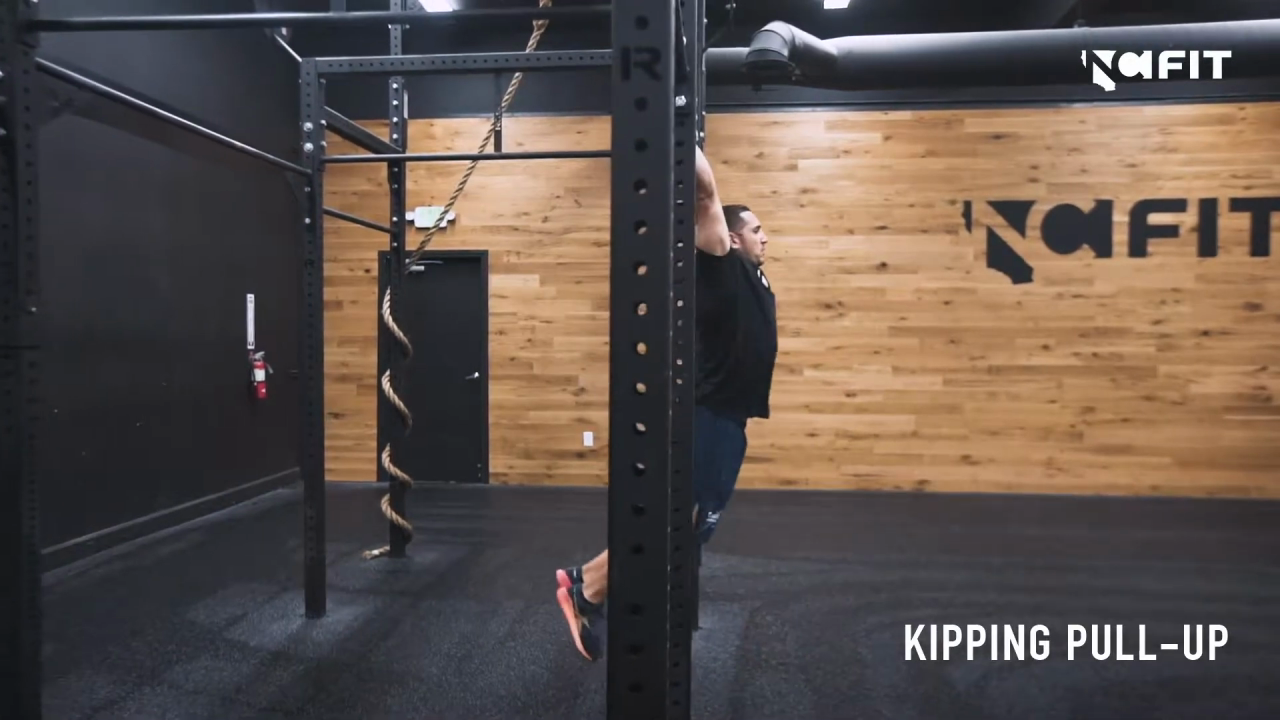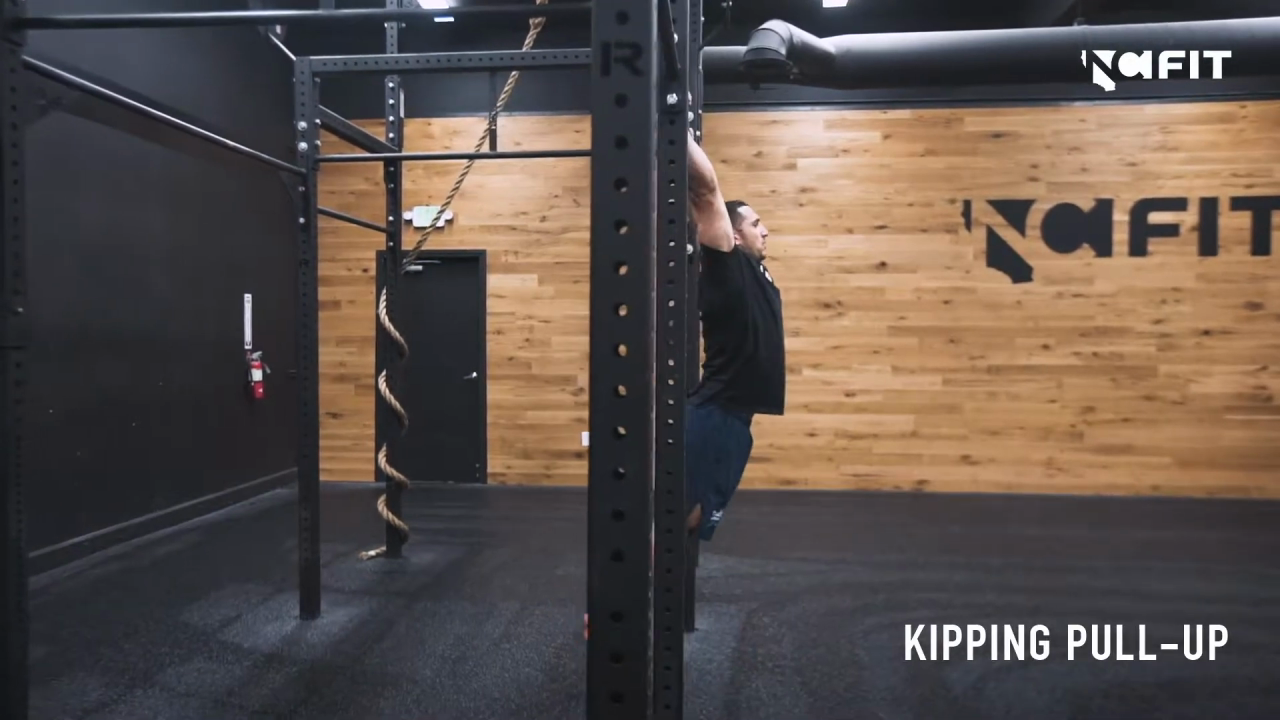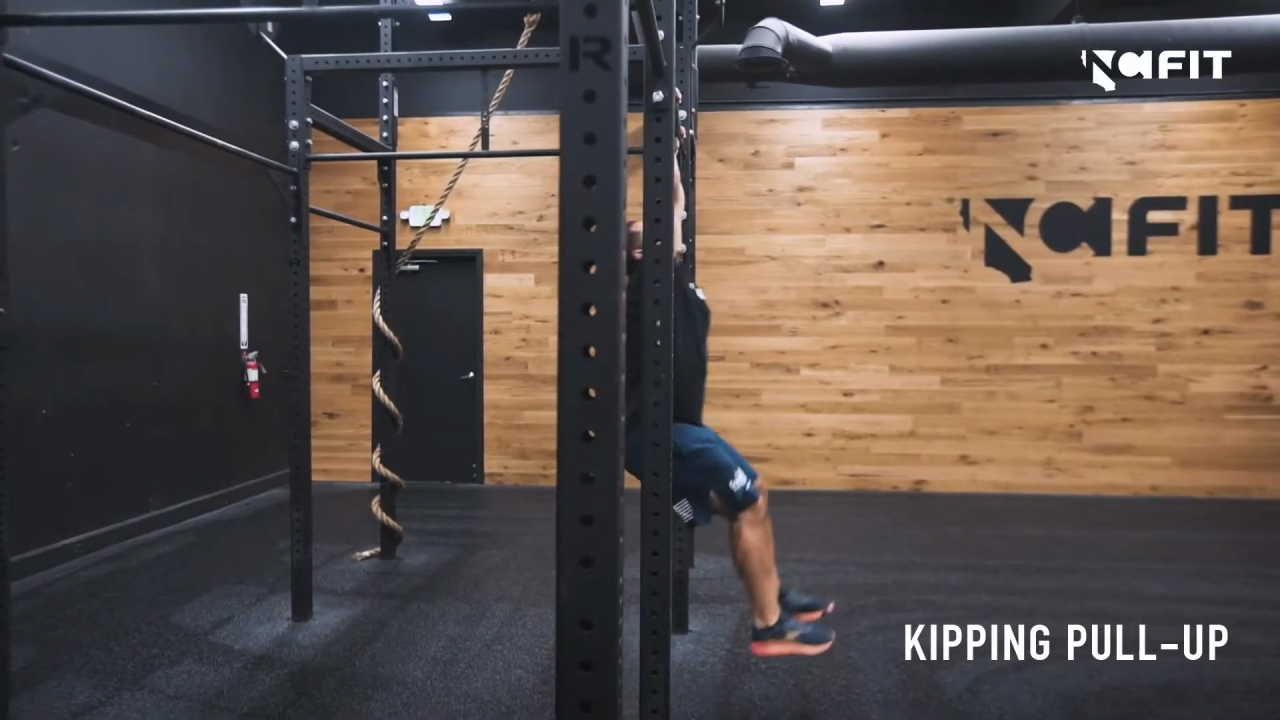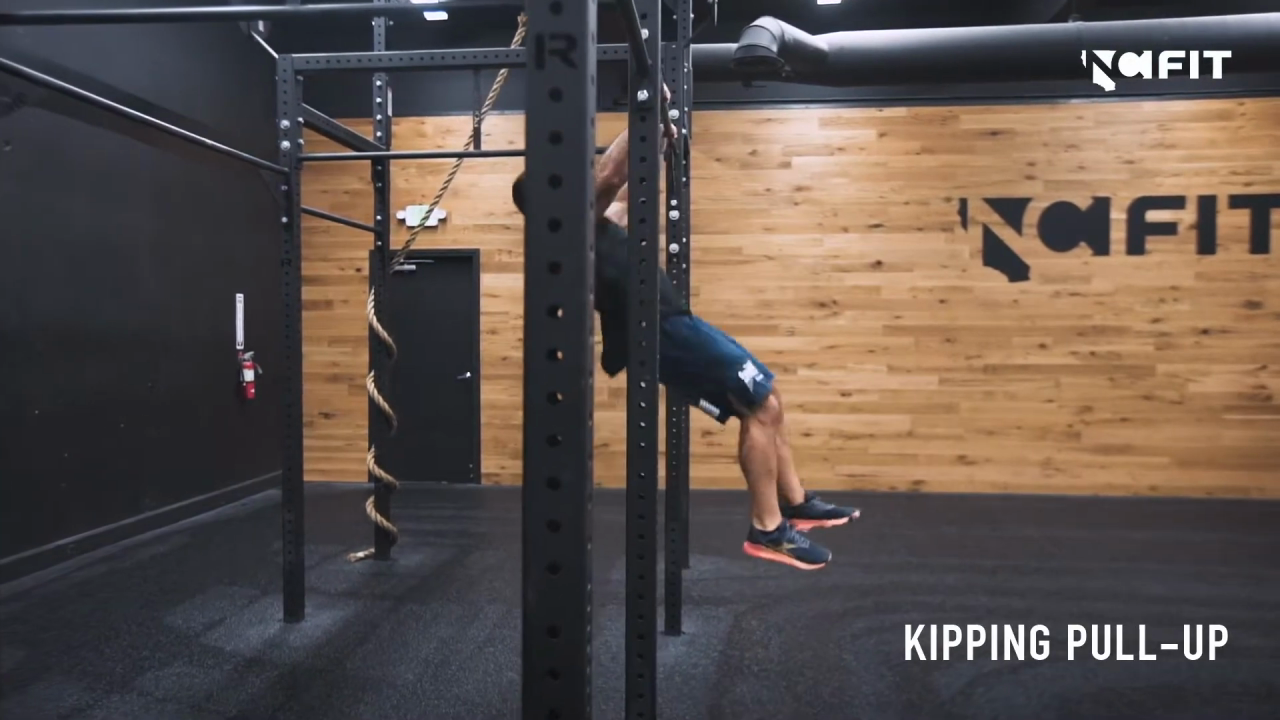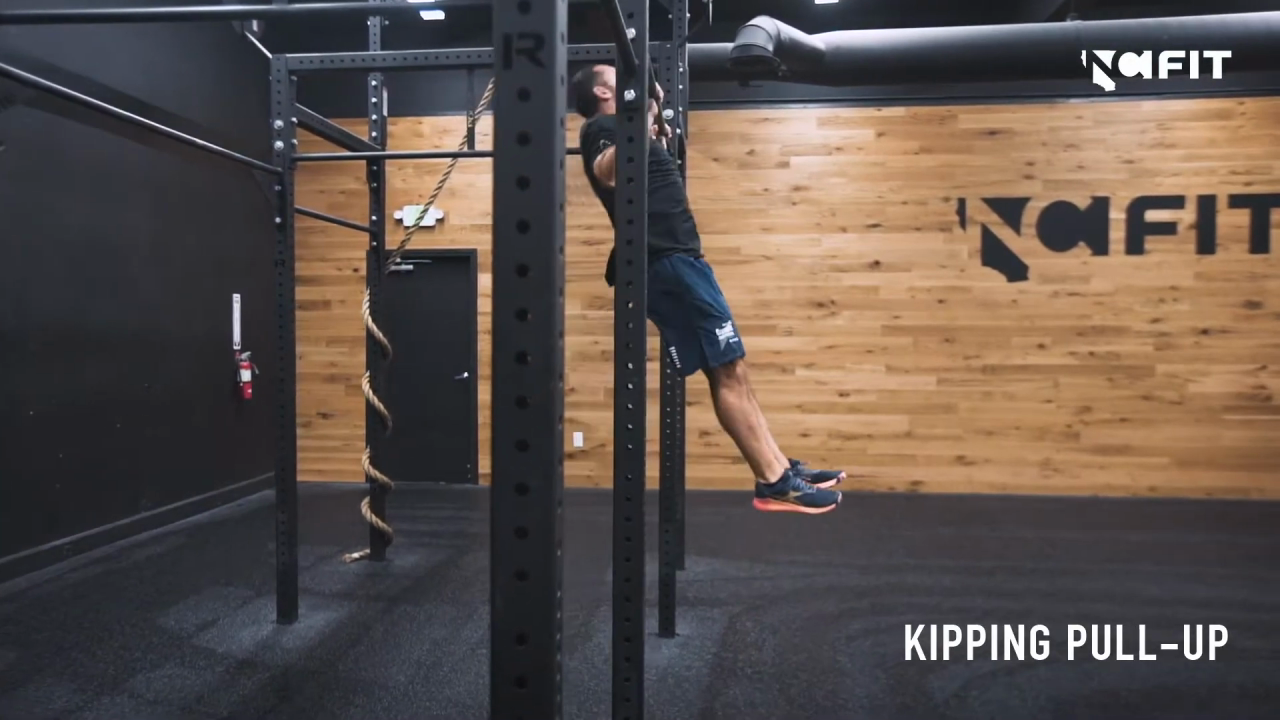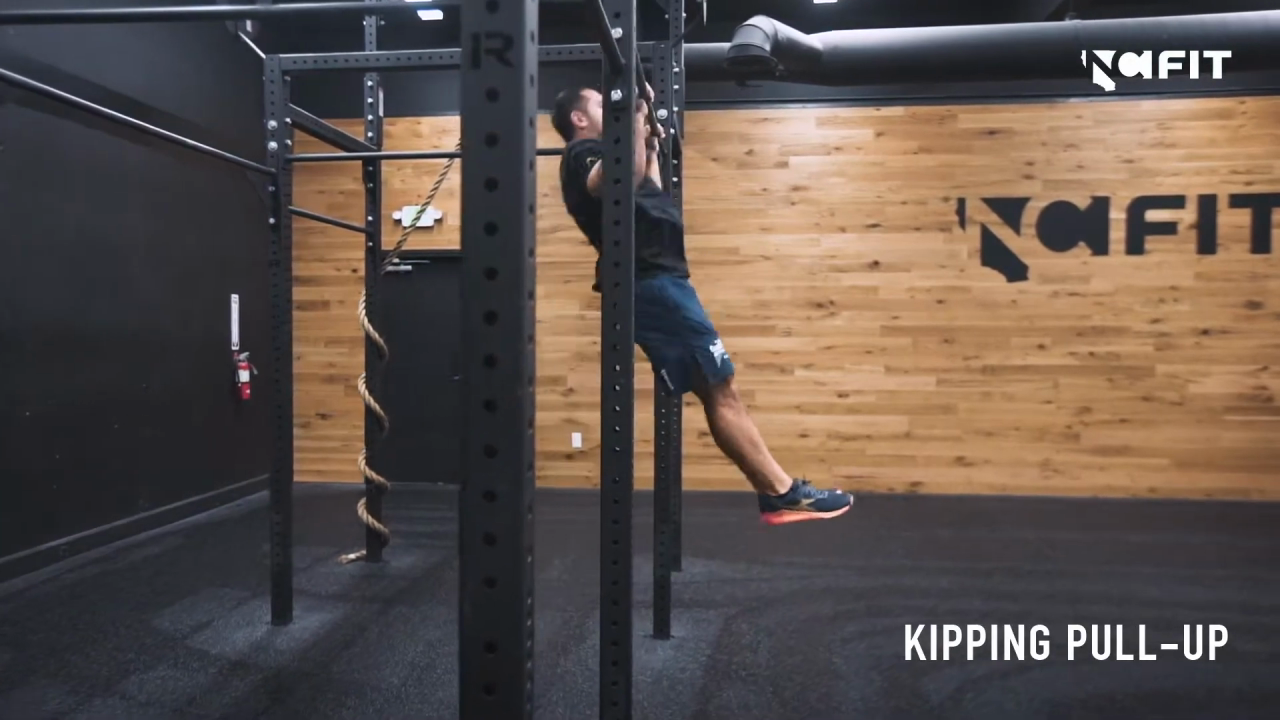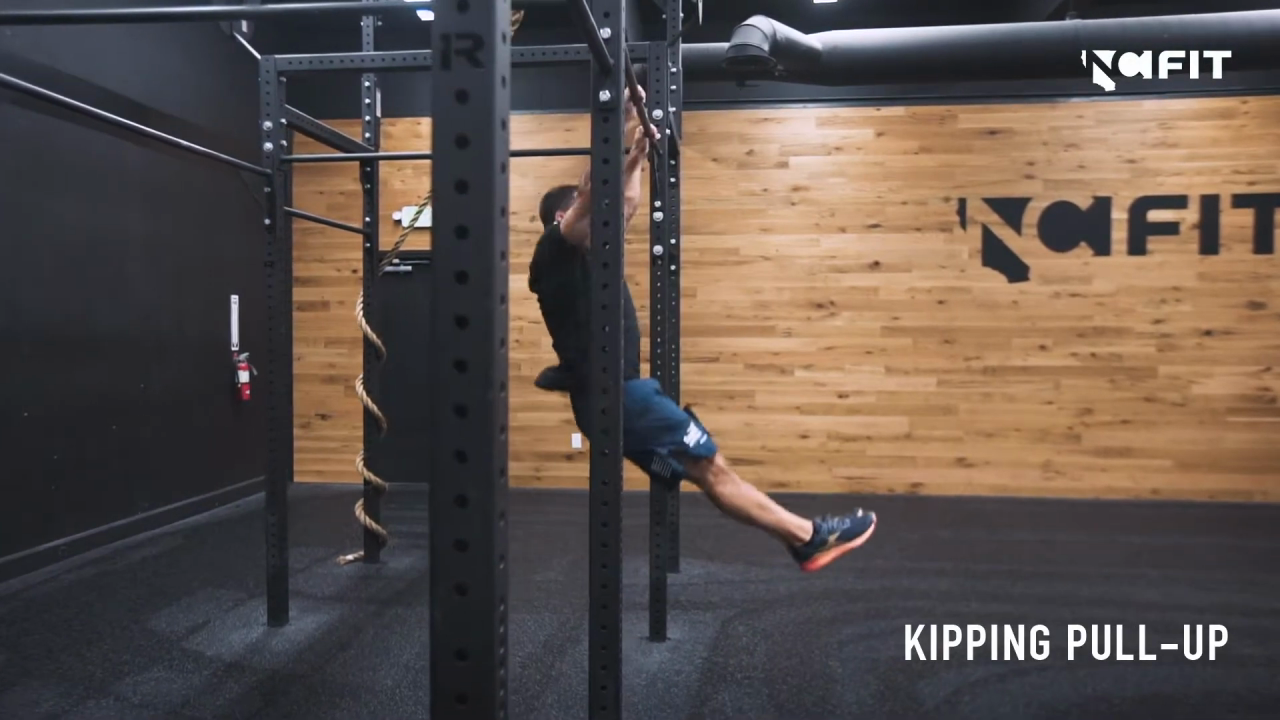
dt=0.2s
person 1, frame 1
left shoulder: (745, 277)
right shoulder: (725, 270)
left elbow: (707, 198)
right elbow: (706, 196)
right wrist: (688, 151)
left hip: (724, 419)
right hip: (711, 417)
left knee: (692, 526)
right ankle: (585, 593)
person 1, frame 2
left shoulder: (750, 276)
right shoulder: (727, 268)
right elbow: (705, 189)
left hip: (729, 415)
right hip: (716, 414)
left knee: (695, 520)
right knee: (680, 518)
person 1, frame 3
left shoulder: (670, 279)
left elbow: (673, 209)
right elbow: (665, 209)
left hip: (671, 427)
left knee: (751, 501)
right knee: (750, 506)
left ankle: (777, 598)
right ankle: (770, 625)
person 1, frame 4
left shoulder: (594, 225)
left elbow: (626, 196)
right elbow: (605, 174)
left wrist: (655, 143)
left hip: (669, 325)
right hip: (668, 331)
left knee: (764, 401)
right knee: (764, 407)
left ankle: (796, 503)
right ankle: (769, 527)
person 1, frame 5
left shoulder: (617, 134)
right shoulder: (604, 128)
right elbow: (610, 171)
left wrist: (651, 126)
right wrist: (644, 116)
left hip: (675, 260)
right hip: (670, 260)
left knee: (730, 371)
right knee: (729, 372)
left ankle: (783, 470)
right ankle: (774, 481)
person 1, frame 6
left shoulder: (599, 155)
right shoulder: (584, 153)
left elbow: (648, 192)
left wrist: (650, 136)
right wrist: (636, 116)
left hip: (659, 282)
right hip: (651, 283)
left knee: (718, 390)
right knee: (722, 389)
left ankle: (780, 489)
right ankle: (782, 493)
person 1, frame 7
left shoulder: (583, 255)
right shoulder: (557, 253)
left elbow: (626, 204)
right elbow: (594, 194)
left wrist: (638, 153)
right wrist: (626, 127)
left hip: (620, 386)
left knee: (709, 464)
right knee: (711, 466)
left ankle: (804, 535)
right ankle: (811, 538)
